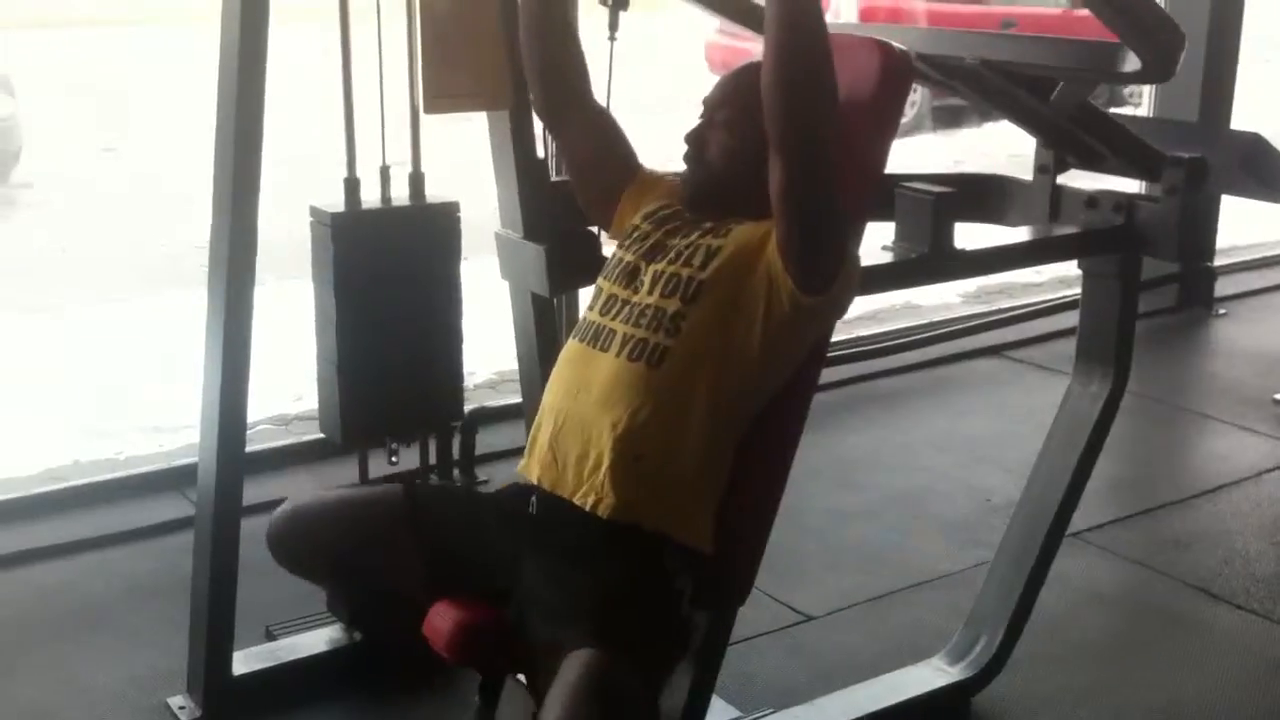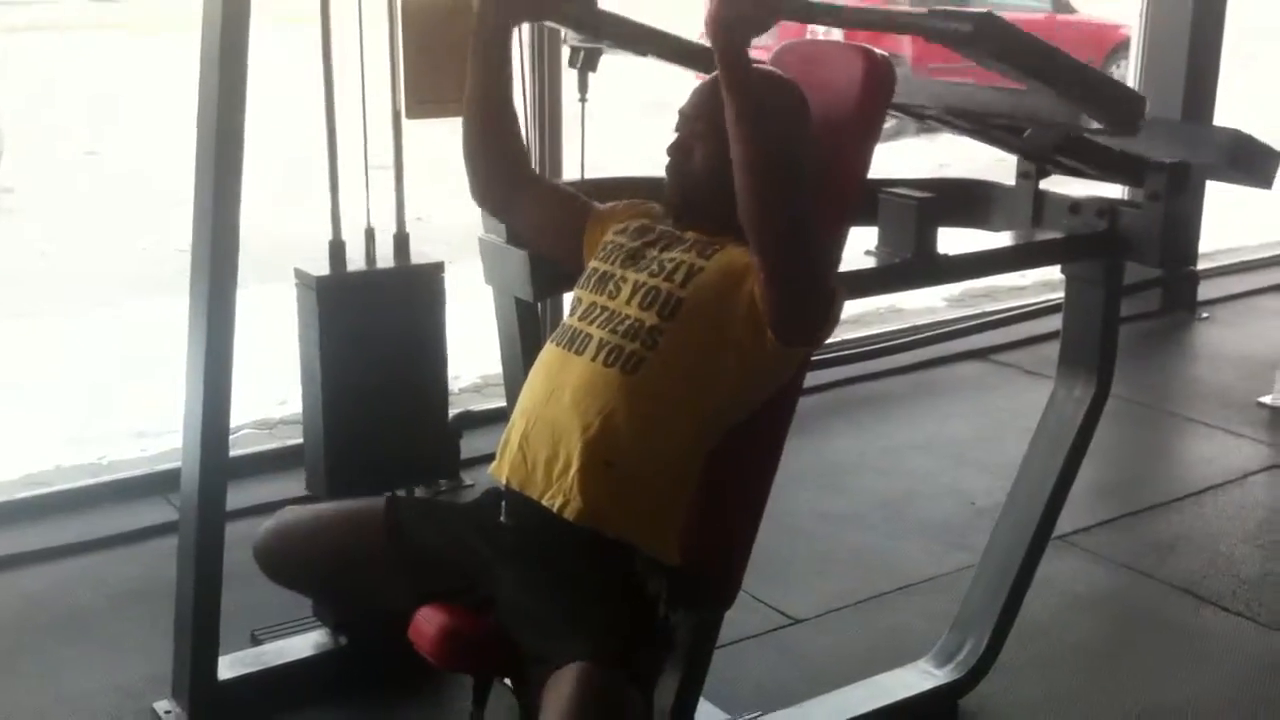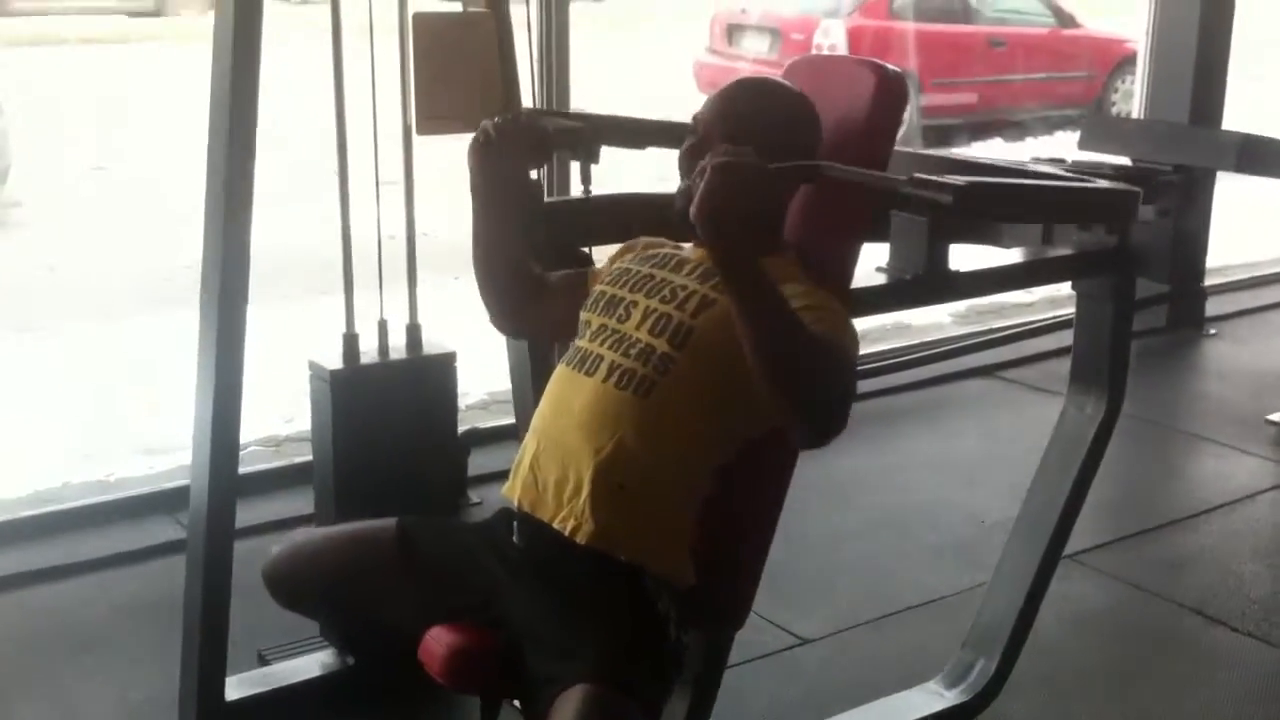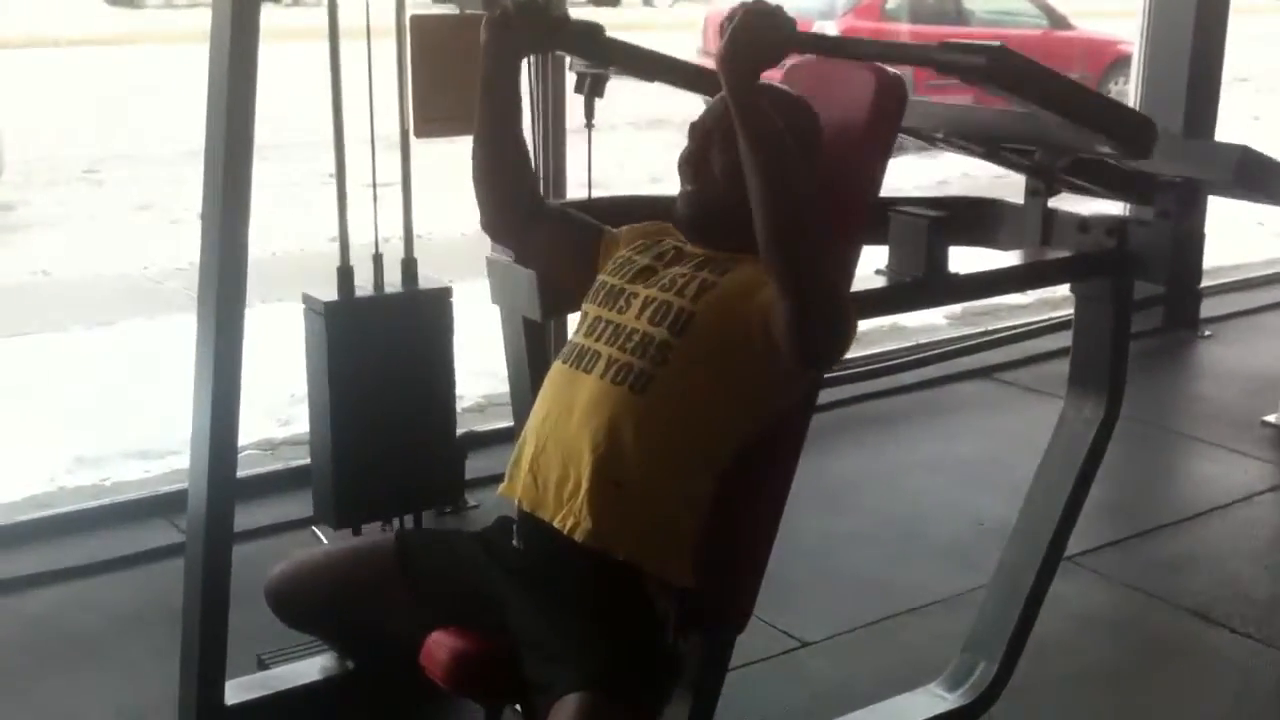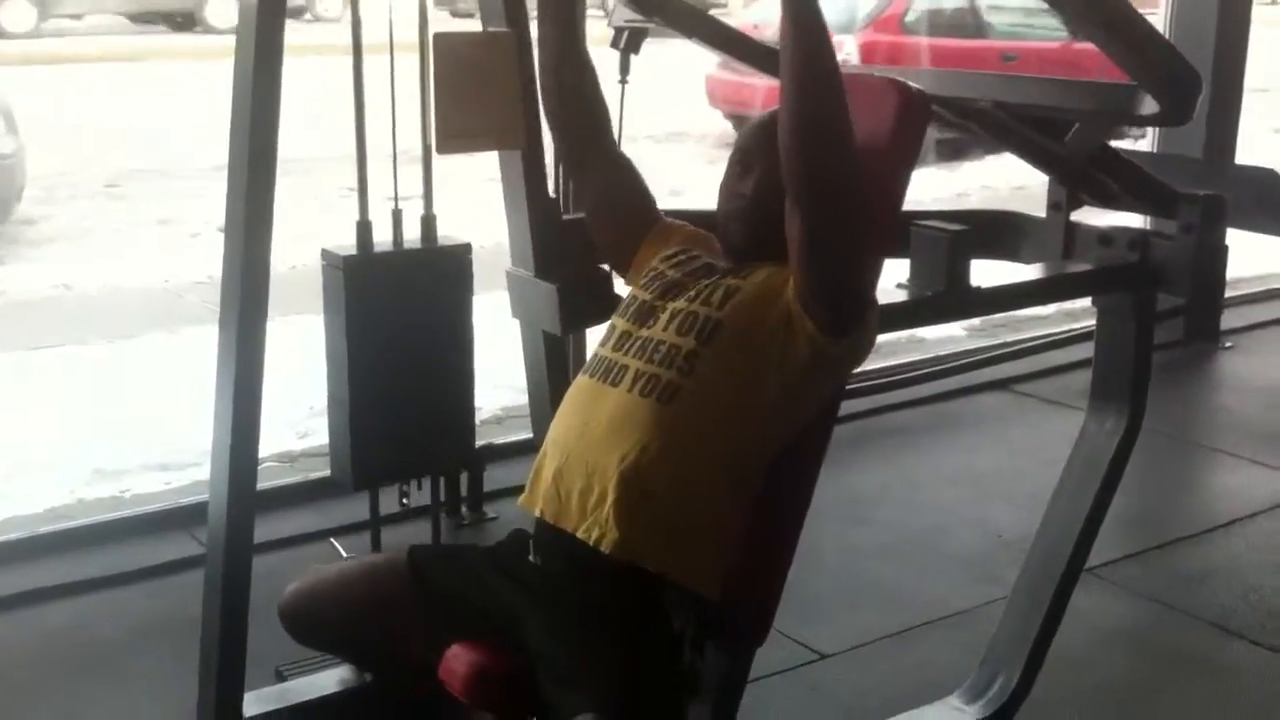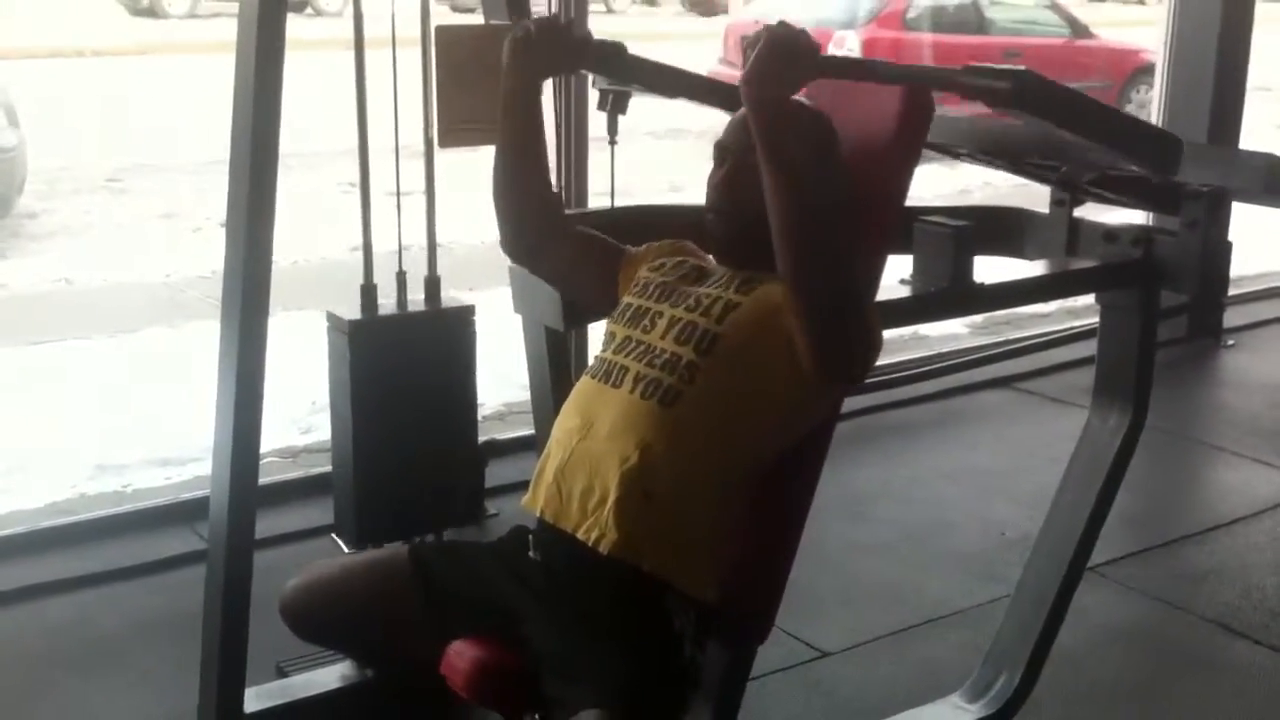
dt=0.7s
person 1, frame 1
left shoulder: (793, 264)
right shoulder: (652, 208)
left elbow: (802, 138)
right elbow: (562, 100)
left hip: (630, 555)
right hip: (525, 510)
right knee: (299, 532)
person 1, frame 2
left shoulder: (767, 282)
right shoulder: (628, 229)
left elbow: (783, 240)
right elbow: (502, 184)
left hip: (606, 561)
right hip: (500, 516)
right knee: (284, 544)
person 1, frame 3
left shoulder: (796, 302)
right shoulder: (641, 255)
left elbow: (817, 417)
right elbow: (518, 308)
left wrist: (729, 249)
right wrist: (496, 180)
left hip: (622, 584)
right hip: (514, 536)
right knee: (293, 569)
person 1, frame 4
left shoulder: (774, 290)
right shoulder: (639, 248)
left elbow: (816, 323)
right elbow: (513, 217)
left wrist: (745, 89)
right wrist: (501, 63)
left hip: (620, 586)
right hip: (515, 541)
right knee: (295, 590)
person 1, frame 5
left shoulder: (814, 313)
right shoulder: (671, 255)
left elbow: (821, 187)
right elbow: (585, 148)
left hip: (638, 599)
right hip: (535, 555)
right knee: (309, 606)
person 1, frame 6
left shoulder: (800, 317)
right shoulder: (664, 266)
left elbow: (831, 312)
right elbow: (532, 235)
left wrist: (770, 110)
right wrist: (523, 81)
left hip: (641, 601)
right hip: (535, 552)
right knee: (309, 602)
